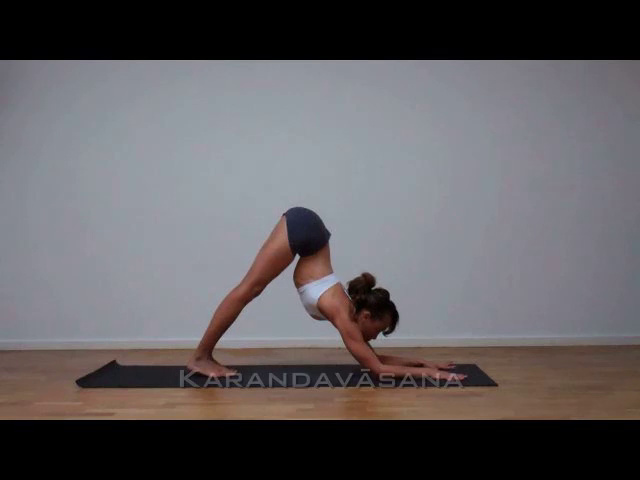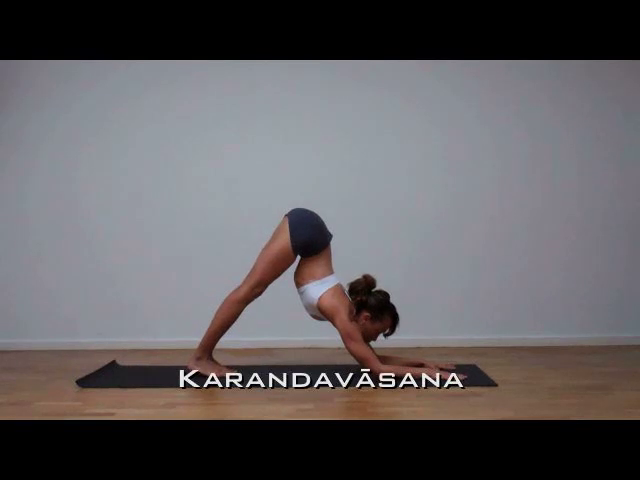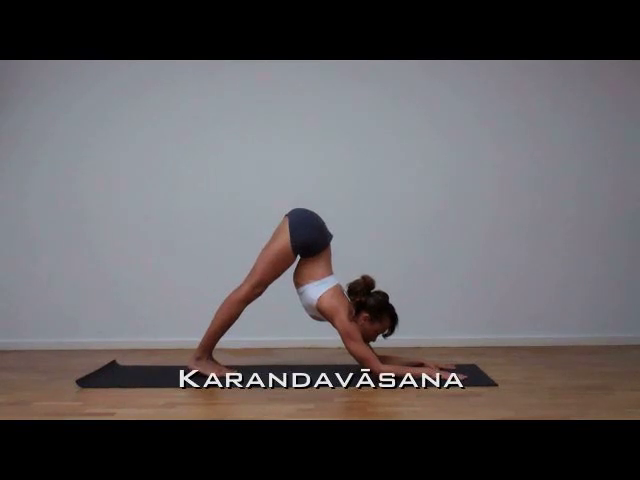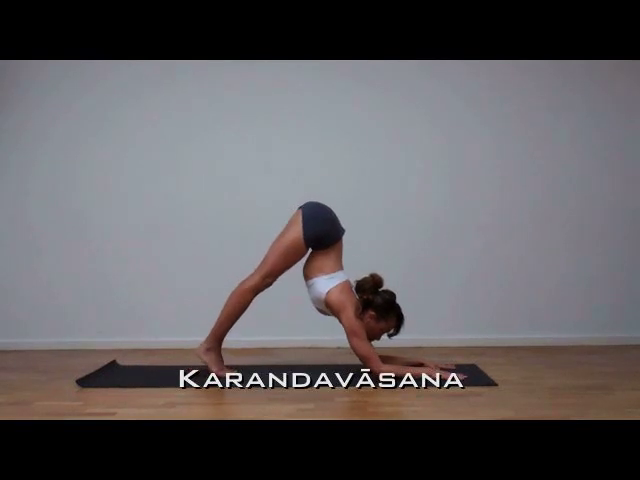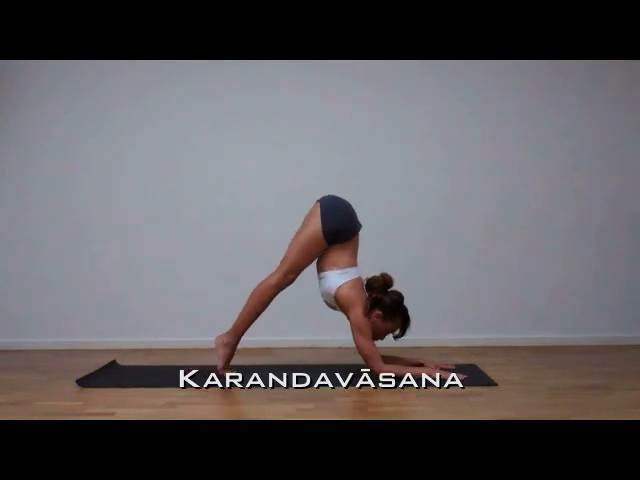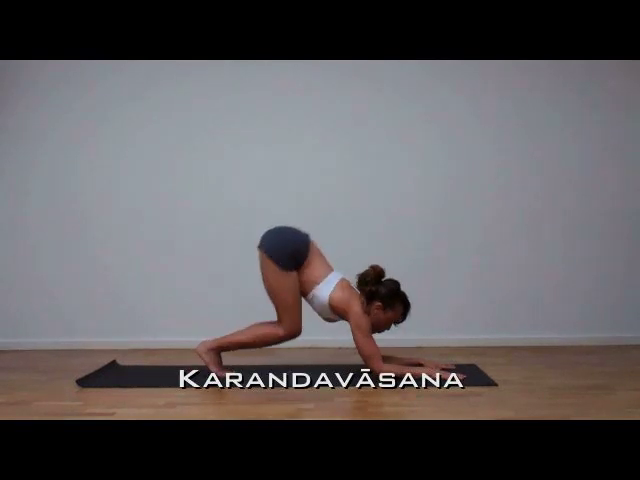
dt=0.4s
person 1, frame 1
left shoulder: (351, 311)
right shoulder: (344, 316)
left elbow: (373, 358)
right elbow: (378, 369)
left wrist: (421, 362)
right wrist: (430, 373)
left hip: (304, 226)
right hip: (300, 227)
left knee: (250, 291)
right knee: (247, 289)
right ankle: (200, 356)
person 1, frame 2
left shoulder: (350, 313)
right shoulder: (344, 317)
left elbow: (373, 358)
right elbow: (377, 369)
left wrist: (421, 362)
right wrist: (426, 373)
left hip: (306, 228)
right hip: (302, 228)
left knee: (252, 291)
right knee: (249, 289)
right ankle: (200, 356)
person 1, frame 3
left shoulder: (350, 313)
right shoulder: (344, 318)
left elbow: (372, 358)
right elbow: (377, 369)
left wrist: (420, 362)
right wrist: (427, 373)
left hip: (306, 228)
right hip: (301, 228)
left knee: (252, 291)
right knee: (249, 290)
right ankle: (200, 356)
person 1, frame 4
left shoulder: (354, 309)
right shoulder: (350, 314)
left elbow: (374, 358)
right elbow: (377, 368)
left wrist: (420, 362)
right wrist: (426, 372)
left hip: (318, 222)
right hip: (315, 221)
left knee: (262, 281)
right knee: (259, 279)
right ankle: (210, 345)
person 1, frame 5
left shoulder: (362, 306)
right shoulder: (358, 310)
left elbow: (374, 356)
right elbow: (378, 368)
left wrist: (421, 363)
right wrist: (425, 372)
left knee: (284, 278)
right knee: (282, 277)
right ankle: (230, 338)
person 1, frame 6
left shoulder: (356, 302)
right shoulder: (356, 309)
left elbow: (374, 358)
right elbow: (378, 367)
left wrist: (418, 362)
right wrist: (423, 371)
left hip: (287, 244)
right hip: (282, 246)
left knee: (287, 328)
right knee: (290, 328)
right ankle: (211, 346)
